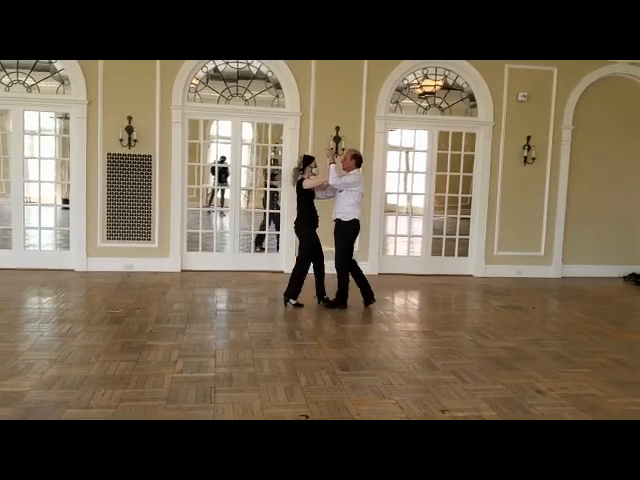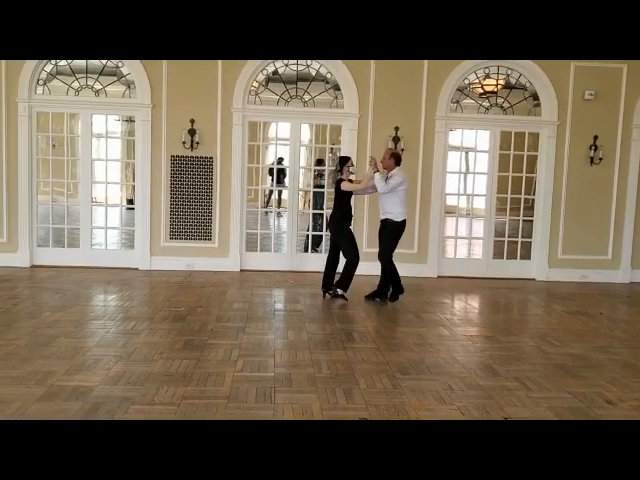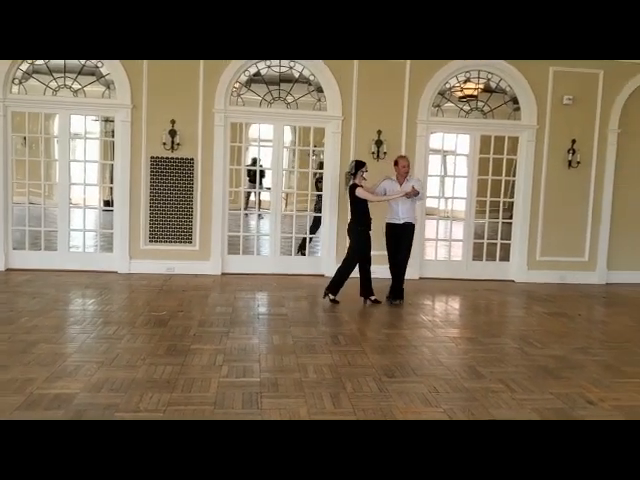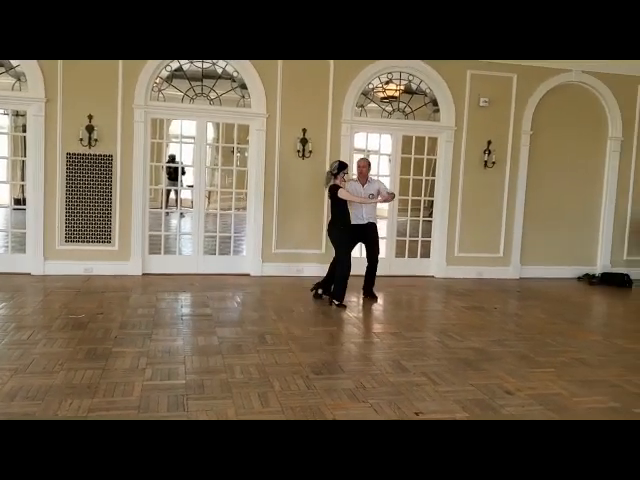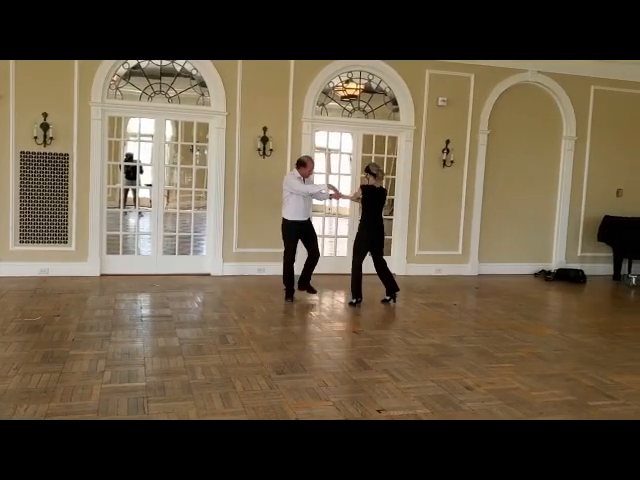
dt=1s
person 1, frame 1
left shoulder: (355, 178)
right shoulder: (347, 178)
left elbow: (333, 182)
right elbow: (331, 189)
left wrist: (332, 162)
left hip: (348, 224)
right hip: (345, 224)
left knee: (341, 262)
right knee: (347, 261)
left ankle: (341, 300)
right ankle: (367, 293)
person 1, frame 2
left shoulder: (399, 177)
right shoulder: (385, 176)
left elbow: (383, 189)
left wrist: (375, 170)
left hip: (395, 222)
right hip: (386, 221)
left knee: (385, 256)
right knee: (384, 256)
left ankle: (397, 287)
right ankle: (382, 290)
person 1, frame 3
left shoulder: (415, 182)
right shoulder: (387, 183)
left elbow: (421, 196)
right elbow: (374, 195)
left wrist: (415, 193)
left hip: (408, 225)
right hip: (391, 225)
left knee: (402, 259)
right knee: (393, 260)
left ankle: (394, 293)
right ankle: (397, 292)
person 1, frame 4
left shoulder: (376, 184)
right shoulder: (350, 184)
left elbow: (387, 193)
left wrist: (390, 196)
left hip: (370, 226)
right hip: (353, 225)
left knee: (373, 259)
left ankle: (368, 289)
right ankle: (325, 286)
person 1, frame 5
left shoulder: (307, 179)
right shoulder: (290, 179)
left elbow: (314, 194)
right elbow: (306, 189)
left wrist: (330, 195)
right wrist: (326, 186)
left hip: (306, 222)
right hip: (291, 223)
left knee: (314, 253)
right knee: (289, 257)
left ankle: (304, 282)
right ankle: (289, 290)
person 2, frame 1
left shoulder: (309, 183)
right shoulder: (303, 182)
left elbow: (323, 189)
right elbow: (324, 181)
left hip: (308, 226)
right hip: (304, 226)
left knee: (318, 259)
right knee: (303, 261)
left ankle: (321, 294)
right ankle: (290, 296)
person 2, frame 2
left shoulder: (348, 182)
right shoulder: (341, 183)
left elbow: (362, 185)
right elbow: (361, 187)
right wrist: (371, 171)
left hip: (338, 223)
right hip: (339, 224)
left knee: (333, 255)
right knee: (353, 256)
left ankle: (328, 288)
right ankle: (340, 287)
person 2, frame 3
left shoulder: (359, 187)
right shoulder: (355, 188)
left elbow: (372, 191)
right elbow: (375, 198)
right wrist: (397, 195)
left hip: (361, 229)
right hip: (358, 229)
left knee: (365, 262)
right knee: (351, 261)
left ankle: (367, 294)
right ankle: (331, 291)
person 2, frame 4
left shoulder: (335, 188)
right shoulder: (337, 189)
left elbow: (353, 198)
right elbow: (358, 200)
right wrist: (379, 200)
left hip: (338, 229)
right hip: (338, 230)
left knee: (340, 262)
right knee: (344, 264)
right ankle: (336, 298)
person 2, frame 5
left shoulder: (364, 188)
right shoulder: (383, 192)
left elbow: (354, 198)
left wrist: (341, 195)
left hip: (365, 230)
right hip: (377, 231)
left knee: (357, 264)
right knee: (379, 262)
left ankle: (356, 297)
right ankle: (392, 293)
